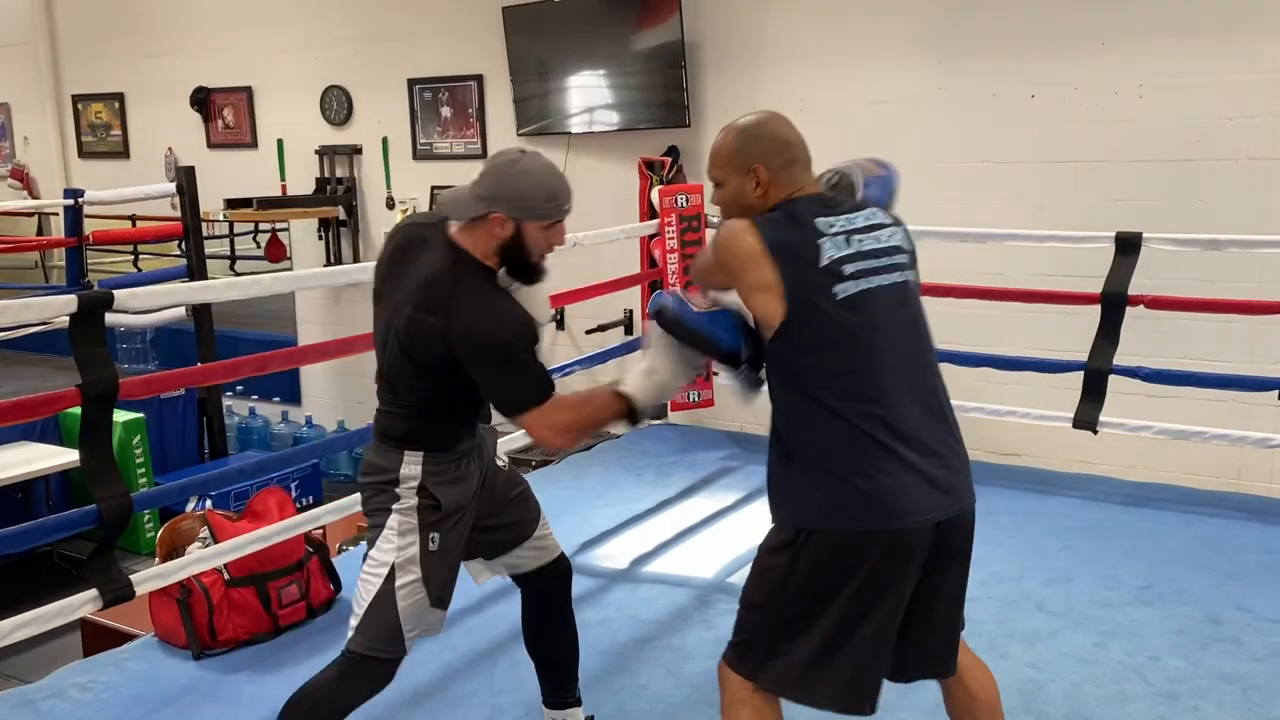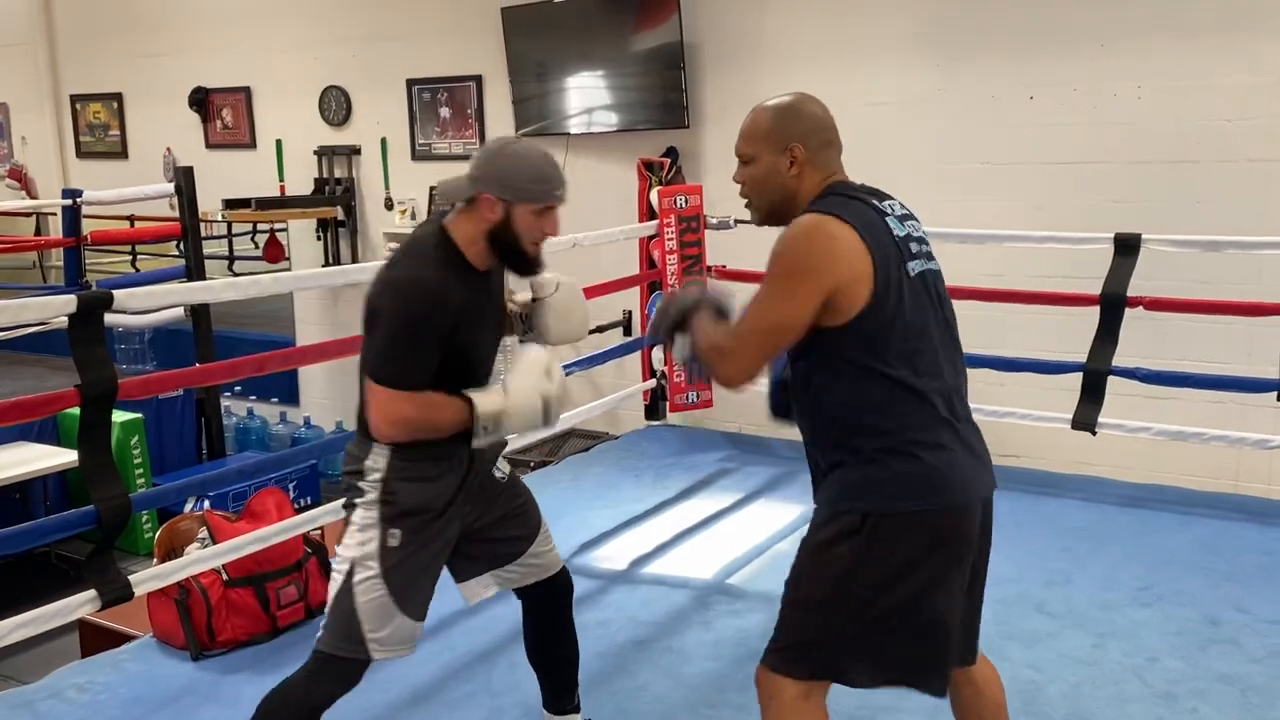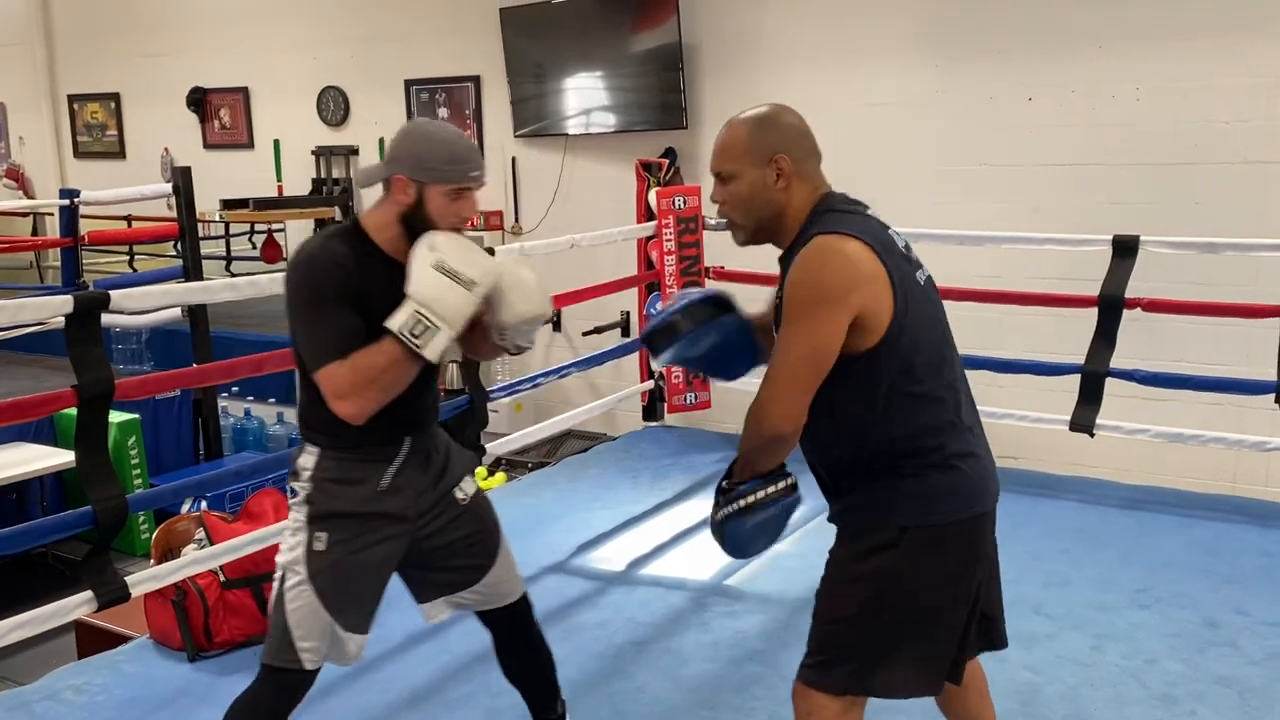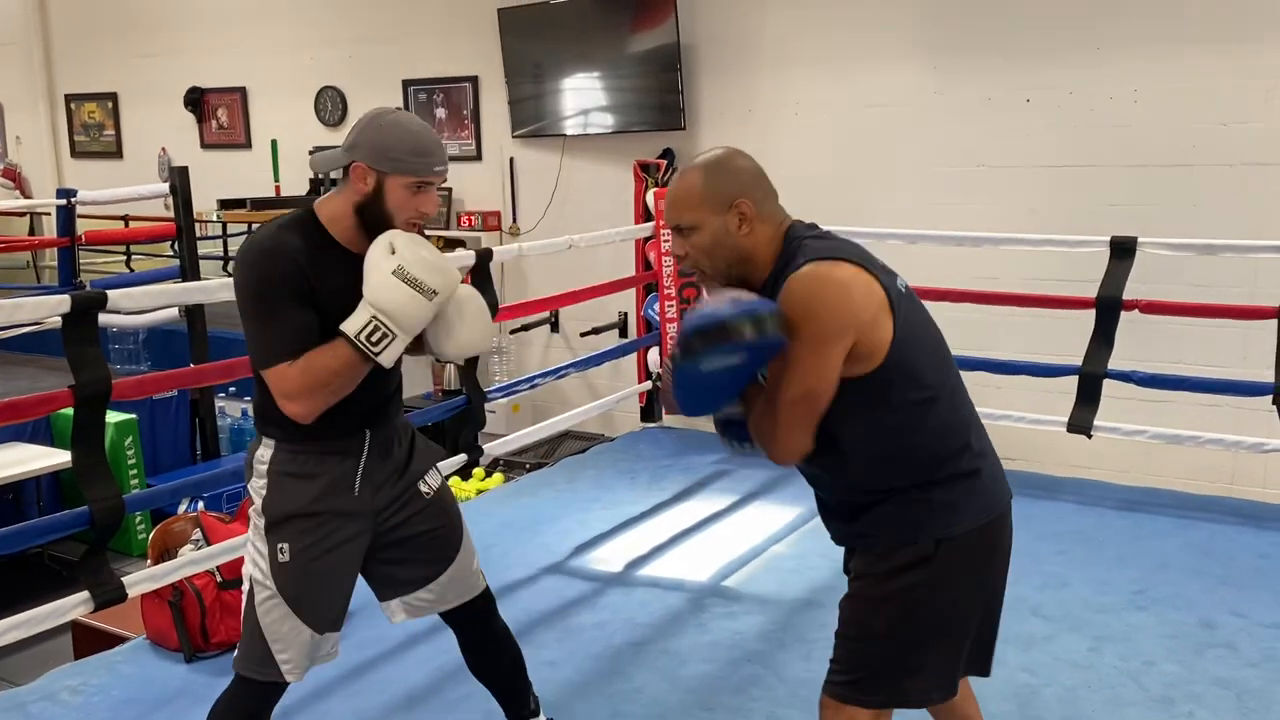
dt=0.2s
person 1, frame 1
left shoulder: (746, 246)
right shoulder: (882, 227)
left elbow: (702, 272)
left hip: (845, 510)
right hip: (943, 489)
right knee: (943, 648)
person 1, frame 2
left shoulder: (815, 235)
right shoulder: (884, 215)
left elbow: (734, 362)
left wrist: (692, 322)
left hip: (890, 494)
right hip: (956, 478)
right knee: (954, 650)
person 1, frame 3
left shoulder: (830, 257)
right shoulder: (817, 230)
left elbow: (779, 421)
right elbow: (780, 341)
left wrist: (745, 477)
right wrist: (715, 328)
left hip: (913, 506)
right hip: (947, 491)
right knee: (942, 656)
person 1, frame 4
left shoulder: (818, 284)
right shoulder: (755, 276)
left elbow: (783, 439)
left wrist: (740, 411)
left hip: (936, 519)
right hip: (929, 507)
right knee: (925, 660)
person 2, frame 1
left shoulder: (417, 231)
right shoulder: (480, 316)
right elbow: (553, 427)
right wrist: (644, 387)
left hip: (458, 458)
right hip: (421, 479)
left knee: (548, 574)
right knee: (372, 663)
person 2, frame 2
left shoulder: (487, 253)
right shoulder: (421, 281)
right elbow: (387, 418)
left wrist: (536, 322)
right wrist: (494, 409)
left hip: (466, 456)
right hip: (402, 479)
left knee: (549, 588)
right knee: (340, 663)
person 2, frame 3
left shoulder: (433, 247)
right shoulder: (325, 263)
left elbow: (479, 339)
right elbow: (351, 400)
left wrist: (513, 322)
right wrist: (426, 313)
left hip: (431, 462)
right hip: (344, 484)
left knee: (508, 609)
person 2, frame 4
left shoulder: (395, 241)
right shoulder: (275, 255)
right elbow: (299, 398)
left wrist: (446, 324)
right wrist: (381, 320)
left hip: (393, 453)
right hip: (304, 480)
left knee: (474, 608)
